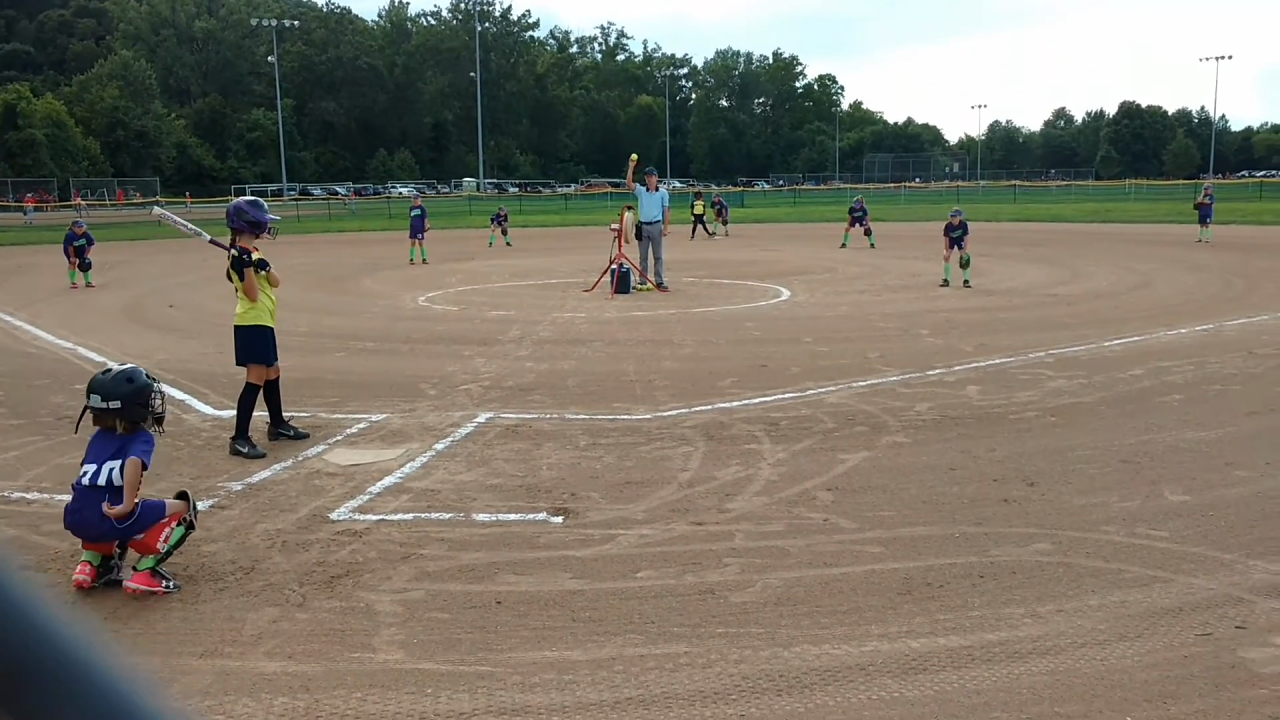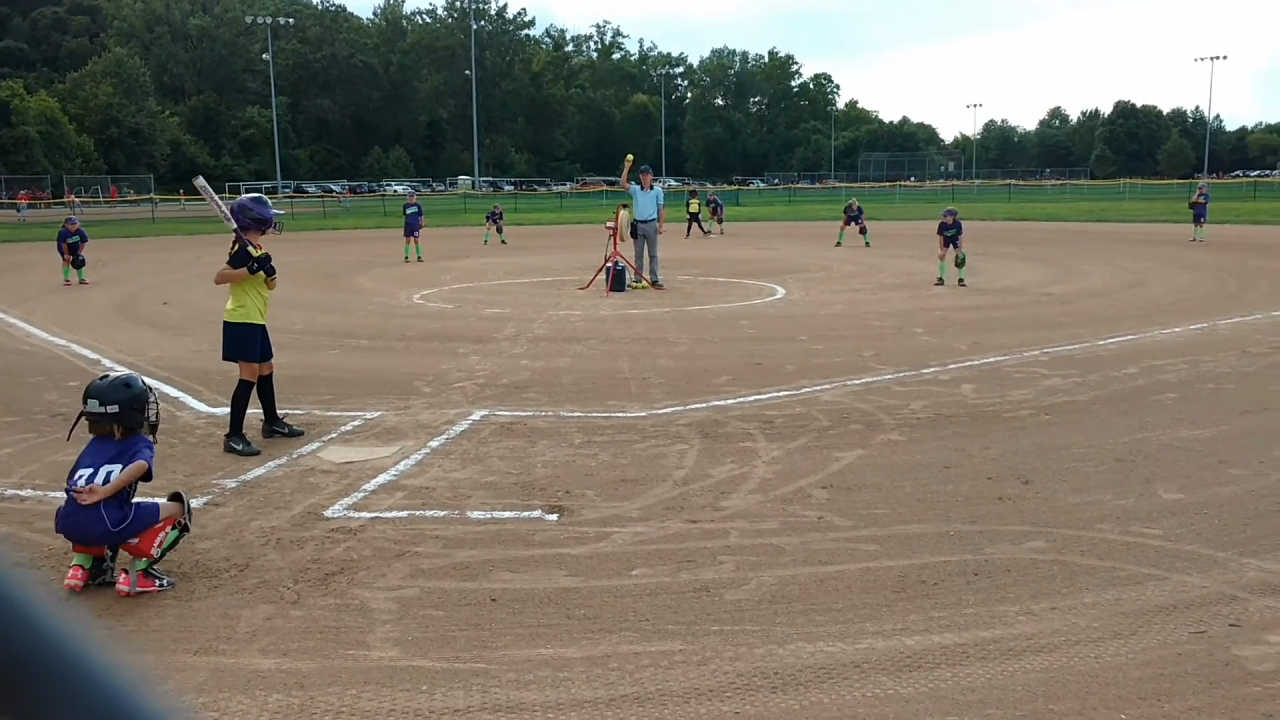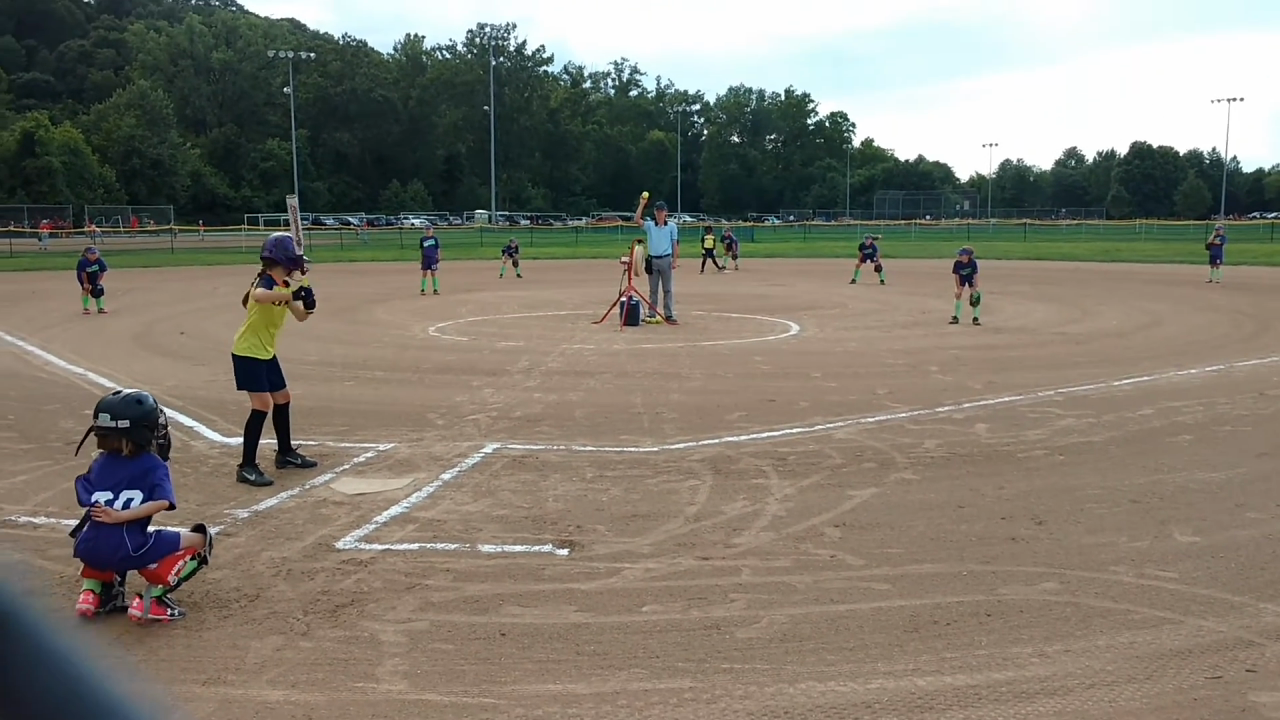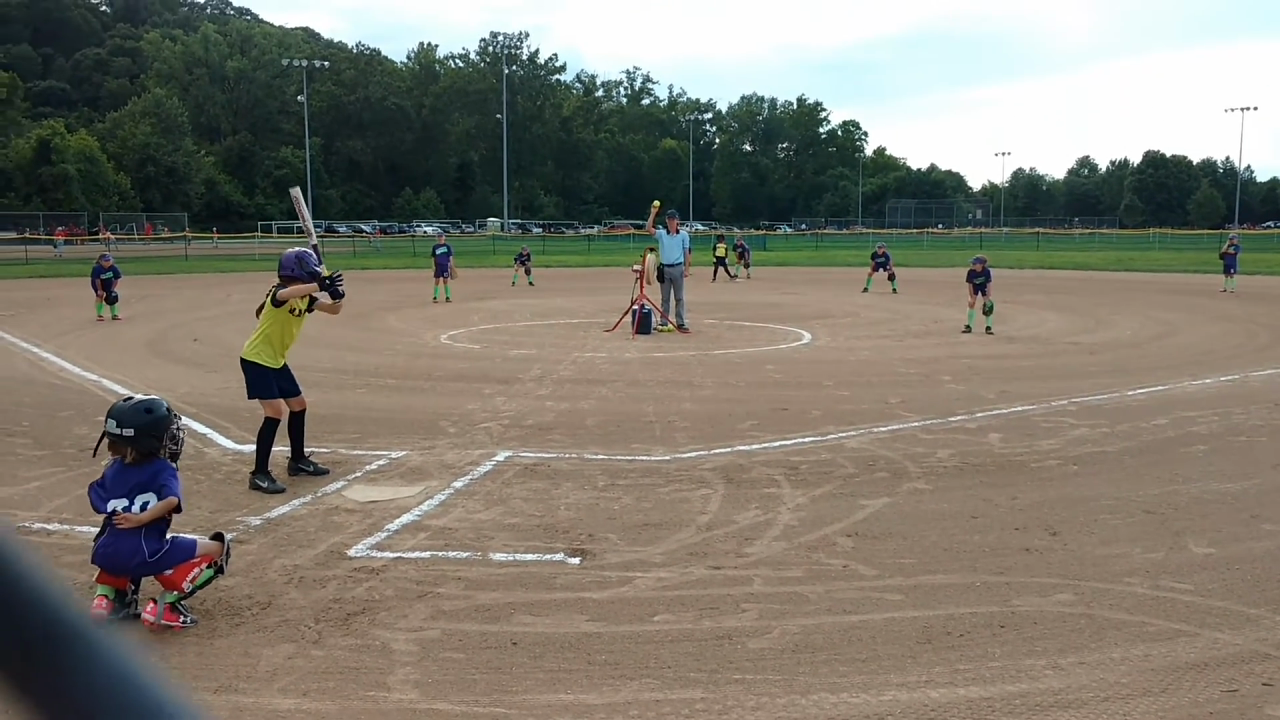
dt=0.4s
person 1, frame 1
left shoulder: (253, 252)
right shoulder: (239, 256)
left elbow: (275, 283)
right elbow: (253, 295)
left wrist: (265, 267)
right wrist: (248, 267)
left hip: (263, 322)
right hip: (252, 323)
left knee: (272, 373)
right knee: (256, 378)
left ankle: (277, 425)
right ankle: (239, 439)
person 1, frame 2
left shoulder: (257, 249)
right shoulder: (244, 249)
left elbow: (271, 285)
right elbow: (219, 278)
left wrist: (268, 270)
right wrist: (251, 269)
left hip: (256, 320)
right hip: (242, 320)
left knee: (266, 370)
right knee: (249, 375)
left ankle: (272, 422)
right ankle: (234, 436)
person 1, frame 3
left shoulder: (284, 284)
right shoulder: (266, 281)
left elbow: (301, 316)
right elbow: (257, 296)
left wrist: (308, 304)
right wrist: (292, 295)
left hip: (266, 352)
right hip: (248, 352)
left knee: (282, 398)
right knee: (262, 405)
left ankle: (285, 453)
right ankle: (247, 466)
person 1, frame 4
left shoulder: (305, 297)
right shoulder: (280, 291)
left elbow: (335, 310)
right elbow: (286, 295)
left wrist: (336, 294)
right wrist: (319, 286)
left hip: (276, 360)
right hip: (256, 360)
left knee: (298, 405)
right knee: (275, 412)
left ankle: (298, 460)
right ankle: (259, 474)
person 2, frame 1
left shoulder: (98, 437)
right shoulder: (142, 437)
left elbow: (92, 484)
right elbow: (133, 462)
right wrist: (128, 504)
left hip: (76, 520)
right hip: (111, 520)
right knee: (184, 507)
left ankle: (91, 564)
right ankle: (145, 571)
person 2, frame 2
left shoulder: (93, 444)
right shoulder: (140, 444)
left elbow: (74, 483)
right elbow: (140, 465)
right wrist: (106, 491)
left hip: (69, 524)
right hip: (105, 527)
right knee: (178, 508)
left ankle: (82, 566)
right ankle: (137, 573)
person 2, frame 3
left shoulder: (100, 461)
right shoulder: (154, 465)
left elbow: (85, 499)
right elbow: (162, 502)
right wrist: (121, 516)
left hip: (88, 549)
right hip: (127, 551)
right knee: (199, 540)
left ankle: (93, 592)
right ankle: (151, 599)
person 2, frame 4
left shoulder: (112, 468)
right shoulder: (163, 469)
left elbow: (99, 504)
right elbow: (171, 501)
right wrist: (140, 519)
left hip: (106, 555)
right hip: (145, 557)
right knee: (217, 548)
left ankle: (107, 597)
right ankle: (166, 604)
